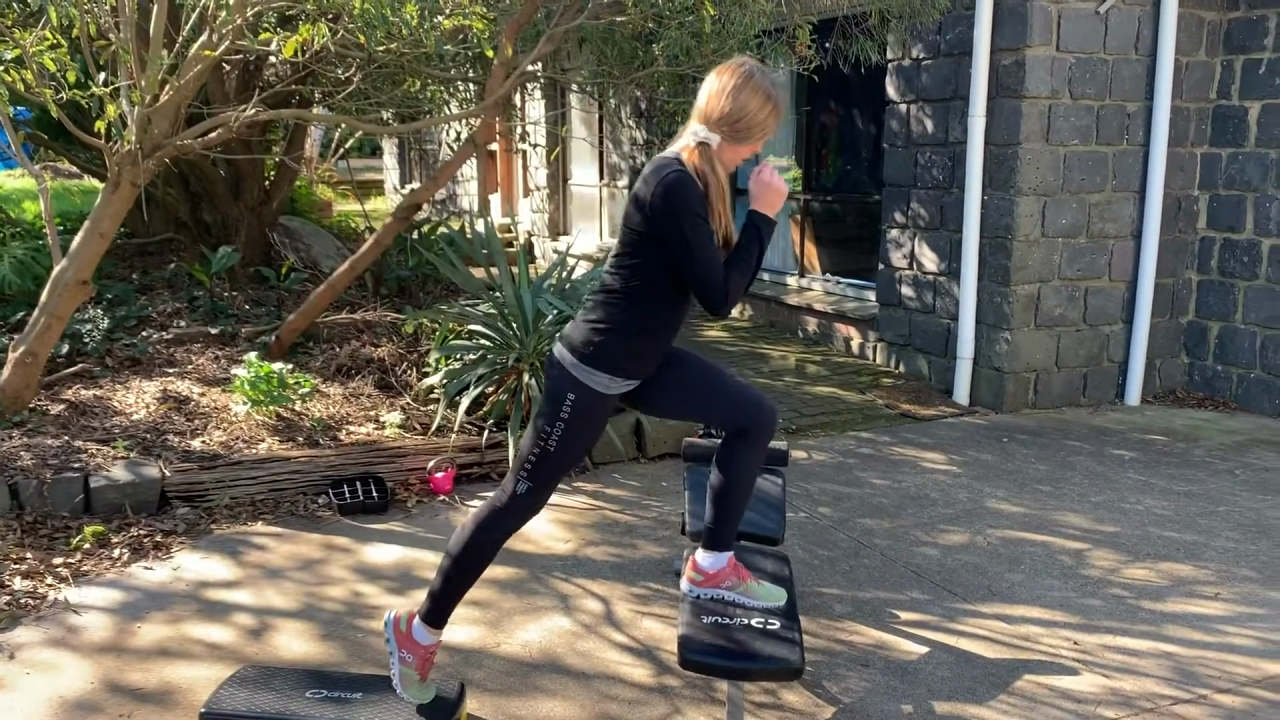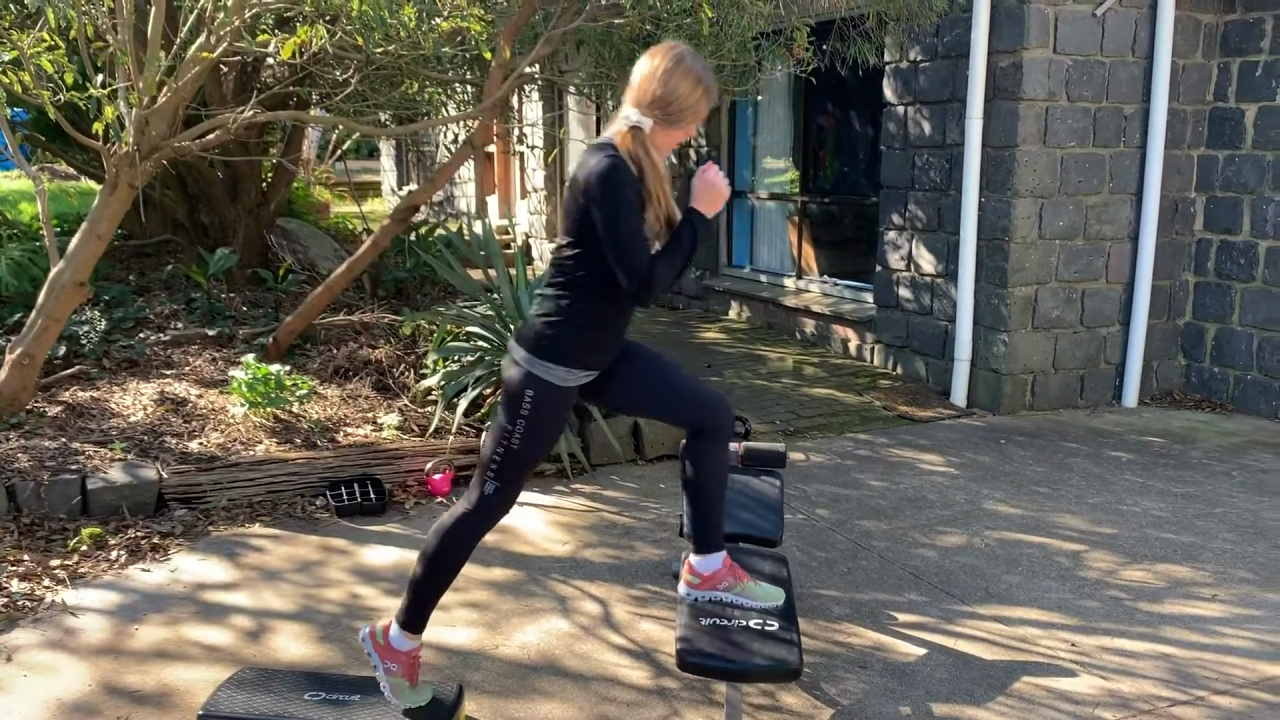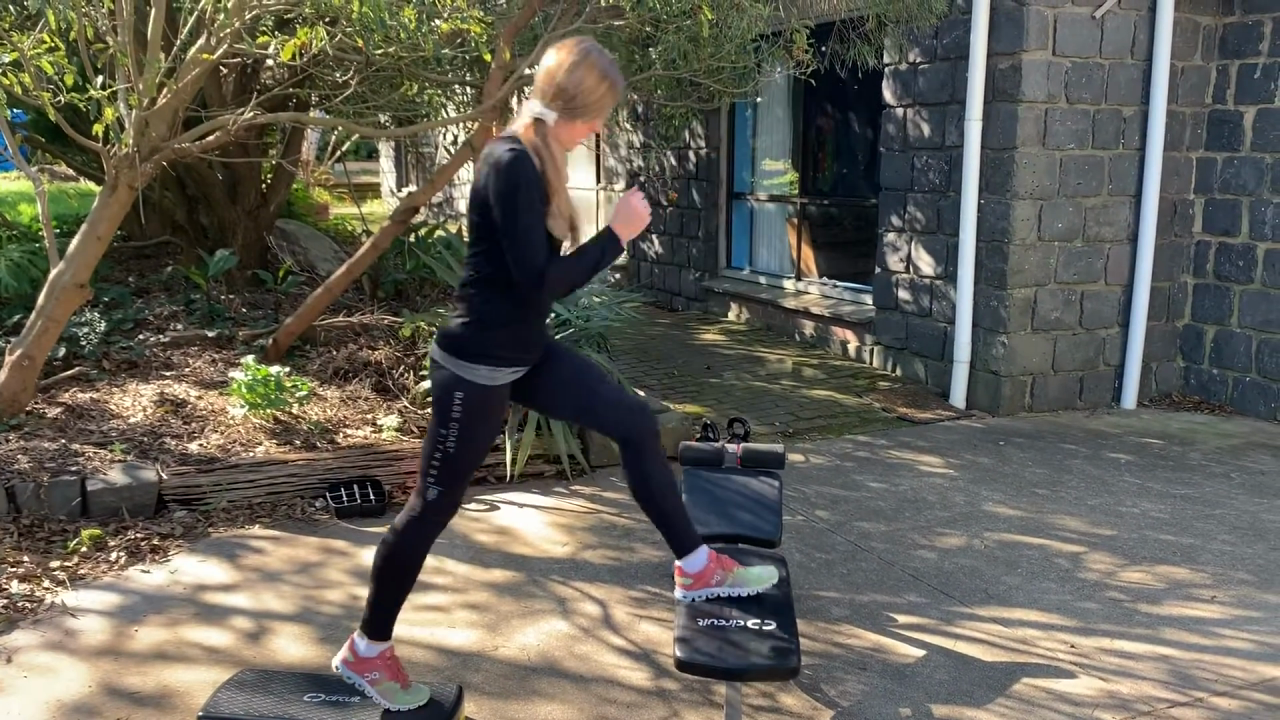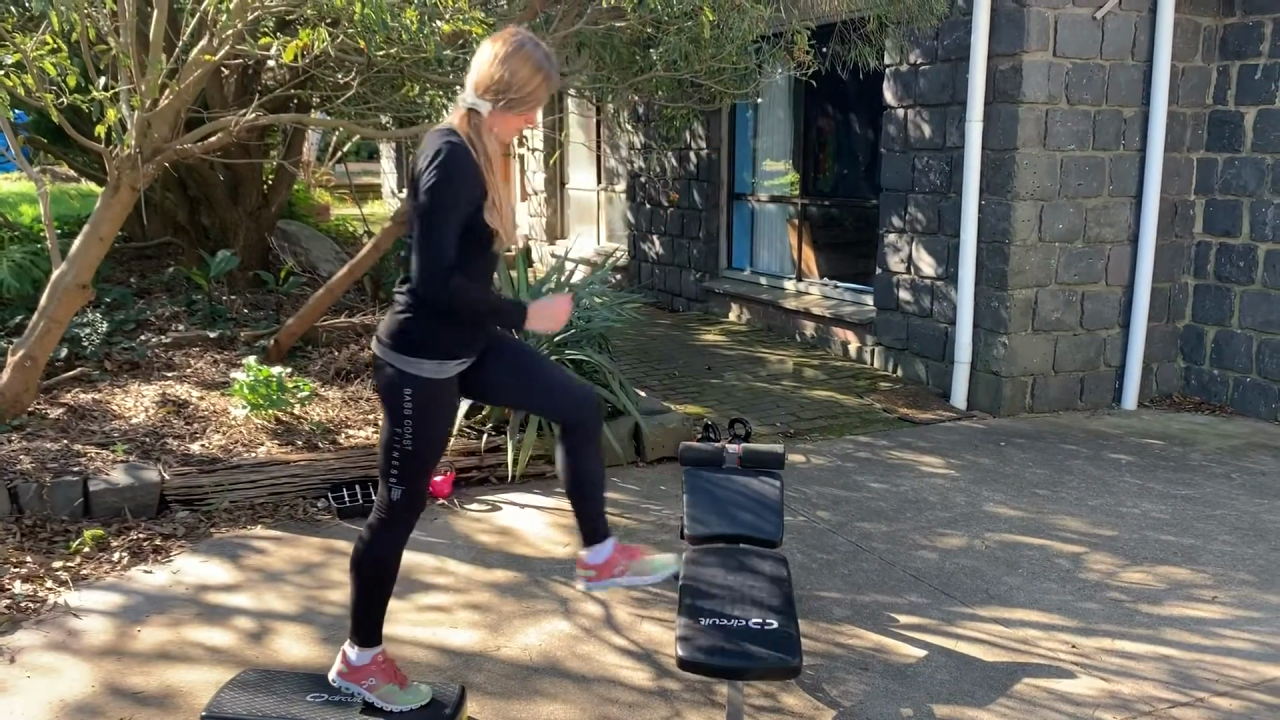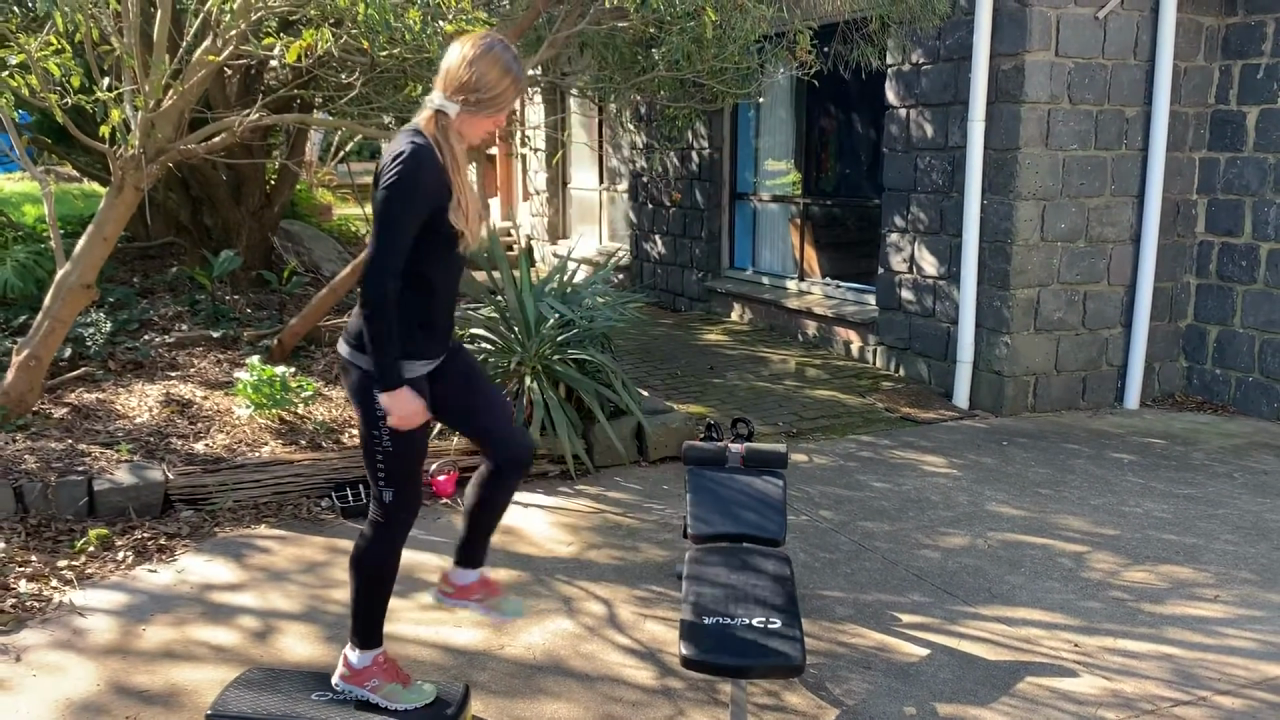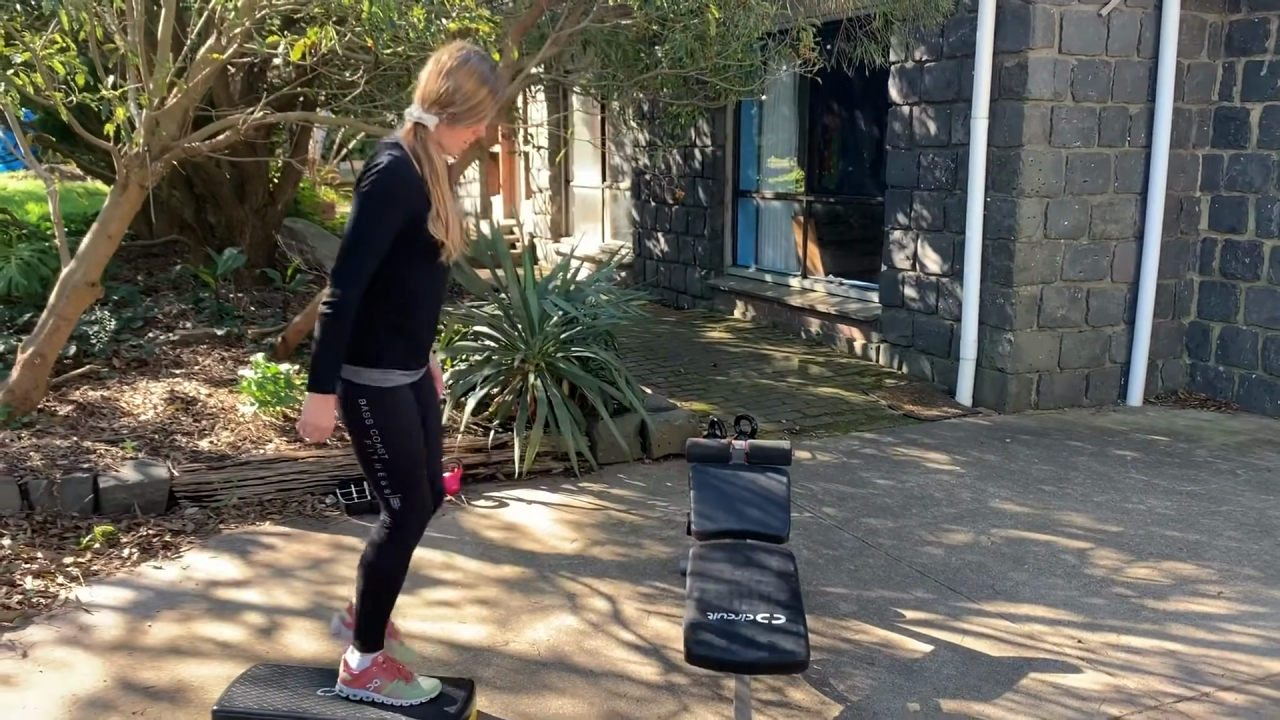
dt=0.2s
person 1, frame 1
left shoulder: (697, 174)
right shoulder: (674, 186)
left elbow: (712, 278)
right elbow: (721, 297)
right wrist: (762, 214)
left hip: (645, 360)
right hip: (594, 369)
left knee: (755, 418)
right knee: (519, 499)
left ankle: (711, 566)
right ankle: (419, 630)
person 1, frame 2
left shoulder: (635, 161)
right shoulder: (606, 169)
right elbow: (644, 284)
right wrist: (700, 214)
left hip: (600, 352)
right hip: (549, 363)
left knee: (712, 416)
right knee: (490, 499)
left ankle: (706, 569)
right ankle: (397, 637)
person 1, frame 3
left shoulder: (532, 155)
right shoulder: (510, 164)
right elbow: (537, 283)
right wrist: (616, 236)
left hip: (526, 349)
right hip: (475, 364)
left knee: (636, 423)
right knee: (435, 505)
left ankle: (695, 566)
right ankle: (366, 649)
person 1, frame 4
left shoulder: (473, 149)
right shoulder: (451, 157)
right elbow: (437, 279)
right wrist: (522, 314)
left hip: (470, 343)
right hip: (420, 359)
left knee: (583, 408)
right knee: (401, 505)
left ankle: (599, 555)
right ankle: (359, 657)
person 1, frame 5
left shoulder: (440, 153)
right shoulder: (416, 161)
right elbow: (378, 280)
right wrist: (392, 382)
left hip: (431, 351)
right hip: (389, 362)
left knee: (513, 448)
right knee: (398, 506)
left ankle: (463, 575)
right ankle: (361, 661)
person 1, frame 6
left shoulder: (425, 165)
right shoulder: (394, 173)
right elbow: (345, 287)
left wrist: (425, 354)
right wrist: (321, 389)
left hip: (407, 366)
right hip: (369, 375)
left knee: (424, 496)
right knee: (405, 511)
left ankle: (361, 616)
right ankle: (365, 663)
